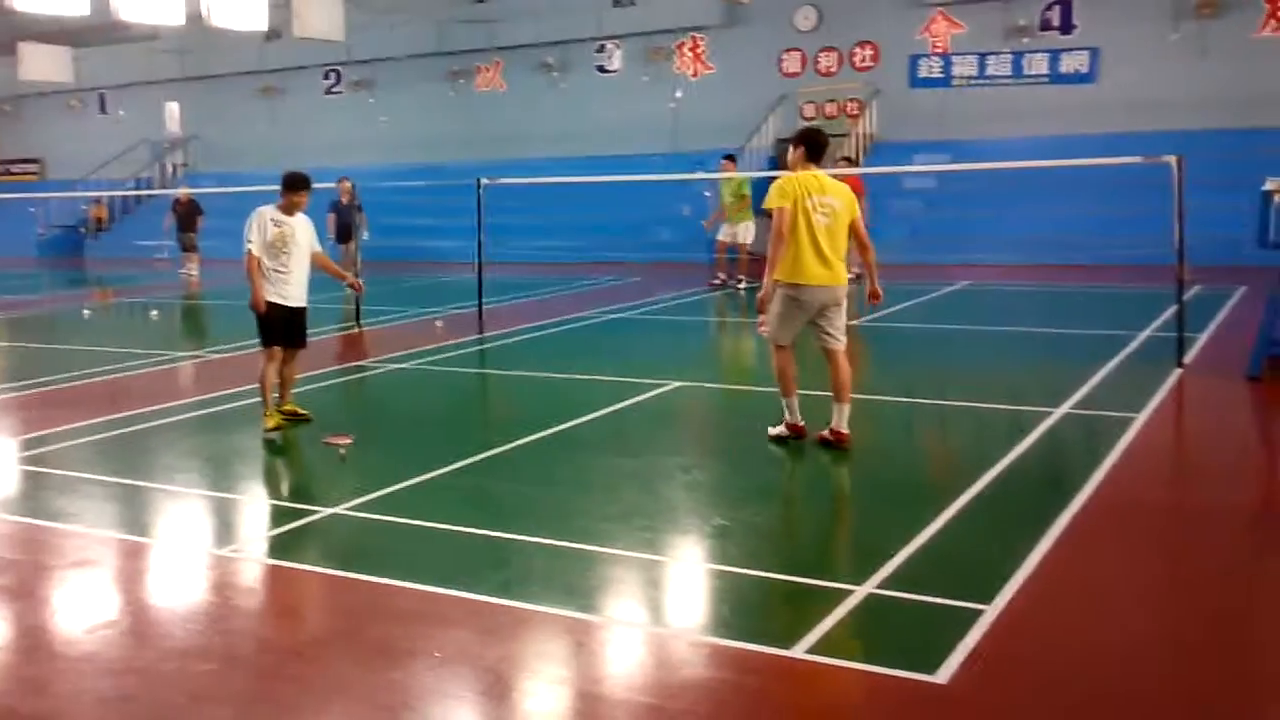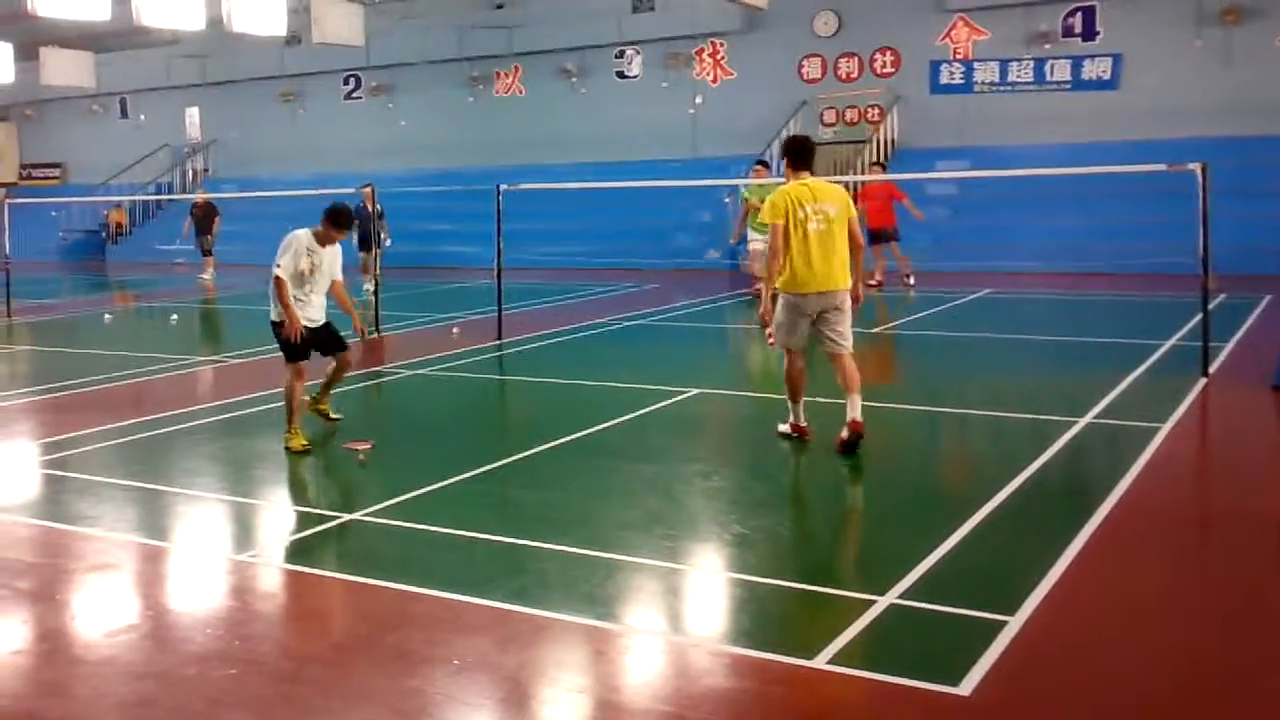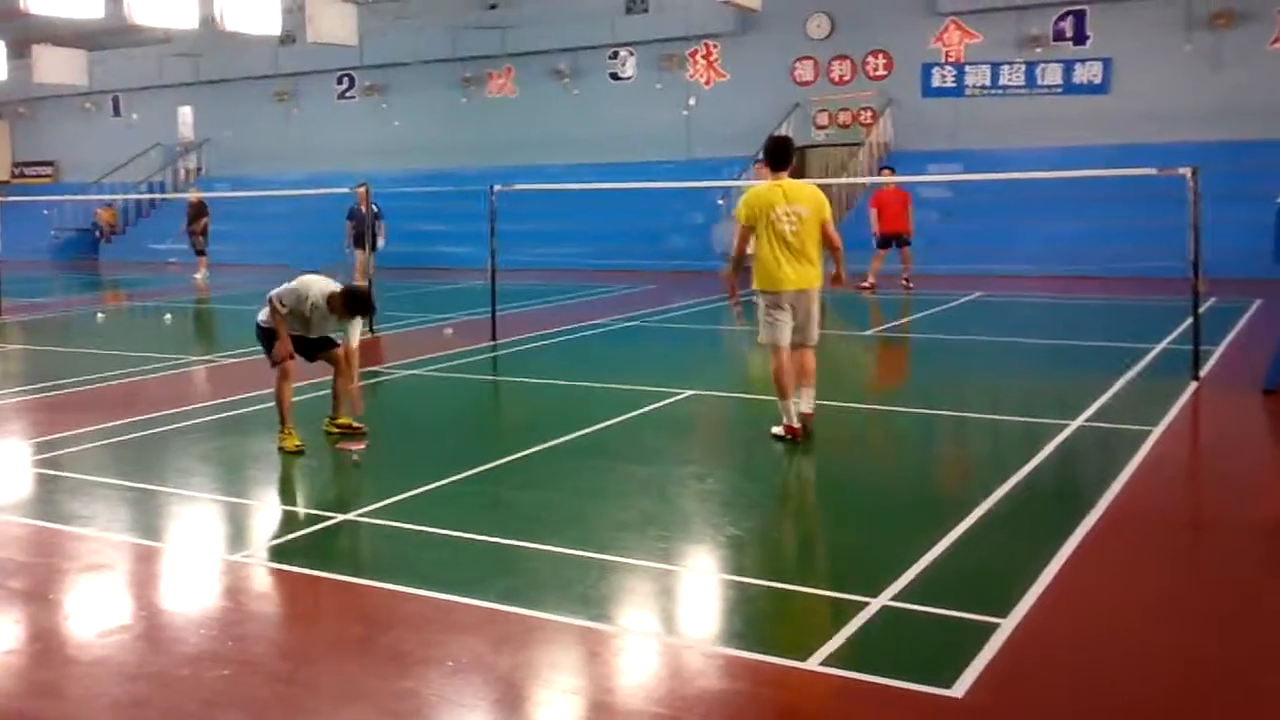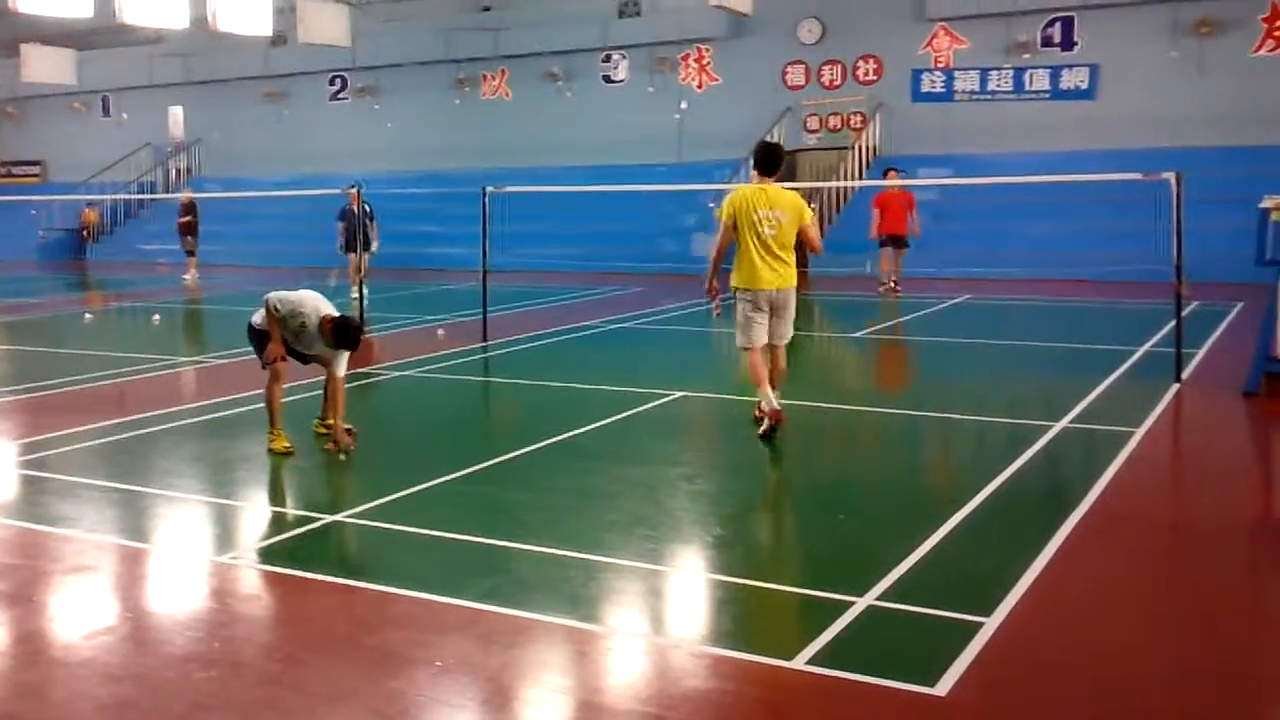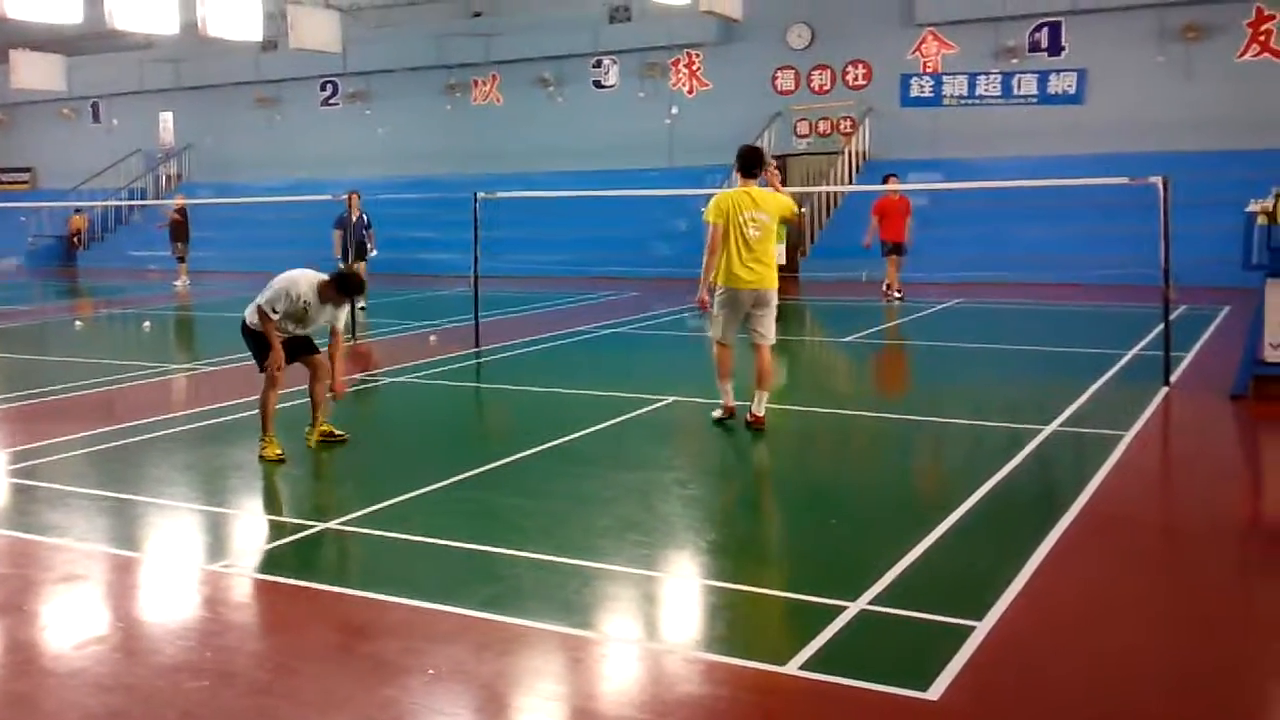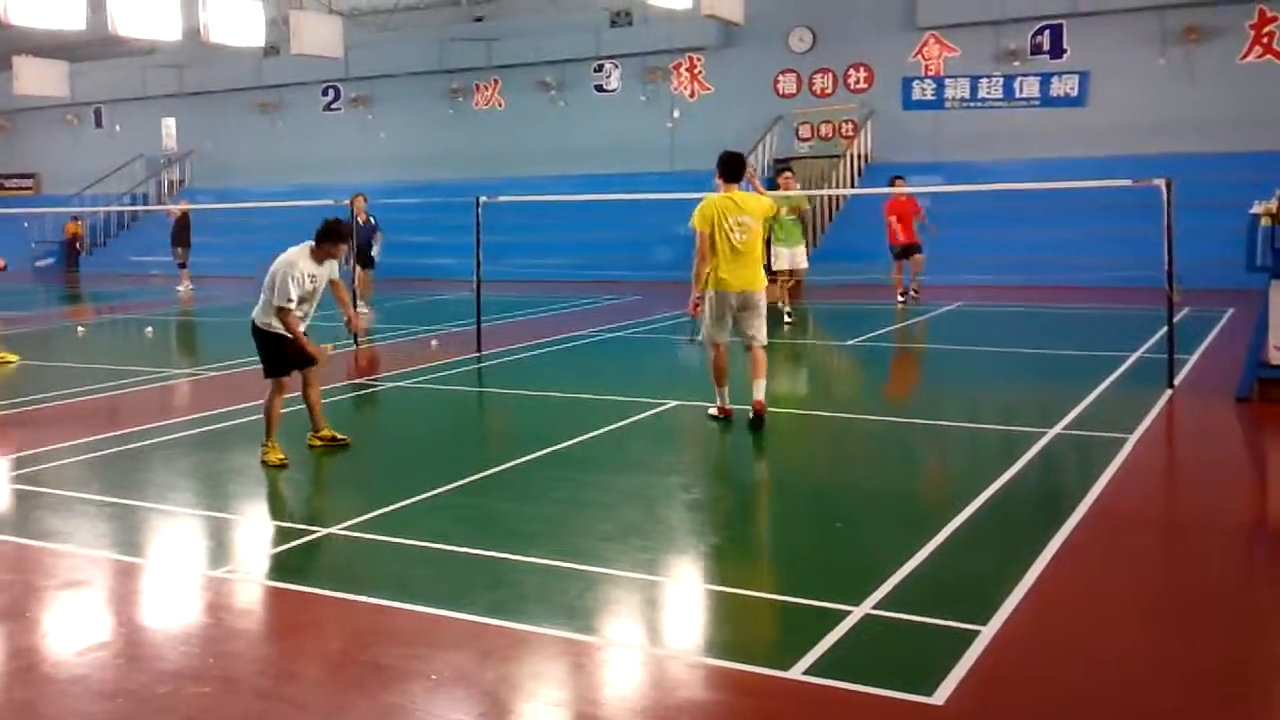
dt=0.3s
person 1, frame 1
left shoulder: (786, 185)
right shoulder: (843, 190)
left elbow: (780, 234)
right elbow: (864, 243)
left wrist: (767, 282)
right wrist: (873, 282)
left hip: (795, 282)
right hip: (834, 284)
left knee: (781, 348)
right knee: (836, 353)
left ankle: (793, 421)
right ankle: (840, 428)
person 1, frame 2
left shoulder: (779, 198)
right shoulder: (839, 193)
left elbow: (776, 252)
right elbow: (858, 244)
left wrist: (766, 298)
right wrist: (857, 283)
left hip: (797, 289)
right hip: (837, 288)
left knee: (794, 354)
right knee: (842, 355)
left ankle: (797, 423)
right ankle: (854, 418)
person 1, frame 3
left shoulder: (753, 198)
right shoulder: (814, 194)
left elbow: (740, 248)
right elbow: (835, 244)
left wrist: (732, 278)
right wrist: (839, 269)
left hip: (772, 286)
right hip: (808, 284)
left knee: (780, 352)
right knee: (805, 347)
left ankle: (791, 423)
right ankle: (805, 409)
person 1, frame 4
left shoulder: (737, 198)
right shoulder: (794, 200)
left elbow: (722, 246)
right elbow: (815, 247)
left wrist: (712, 278)
right wrist: (811, 226)
left hip: (751, 285)
right hip: (784, 285)
left knee: (753, 350)
right knee: (777, 347)
left ankle: (771, 408)
right ankle: (768, 406)
person 1, frame 5
left shoulder: (723, 200)
right shoulder: (775, 200)
left elbow: (713, 247)
right elbow: (793, 211)
left wrist: (703, 286)
right wrist: (775, 183)
left hip: (732, 284)
right hip: (765, 285)
left knee: (722, 343)
right knee: (763, 347)
left ankle: (728, 403)
right ankle: (758, 412)
person 1, frame 6
left shoulder: (707, 207)
right shoulder: (757, 203)
left elbow: (702, 254)
right elbow: (773, 205)
left wrist: (696, 291)
left hip: (720, 287)
right hip: (754, 286)
left knee: (718, 346)
right knee: (756, 346)
left ankle: (723, 406)
right ankle: (758, 400)
person 2, frame 1
left shoulder: (305, 222)
right shoulder: (263, 216)
left elbow: (317, 256)
right elbow: (252, 256)
left wrist: (346, 276)
right wrist: (256, 291)
left hip: (298, 299)
right hip: (271, 299)
left knee: (293, 353)
right knee: (273, 354)
left ankle: (284, 405)
right ankle: (269, 414)
person 2, frame 2
left shoulder: (335, 249)
right shoulder: (296, 241)
left elbow: (336, 284)
right elbow: (279, 280)
left wrist: (354, 315)
right wrist: (292, 317)
left hip: (317, 318)
right hip: (290, 320)
left knee: (344, 359)
right knee: (298, 369)
left ankle: (320, 401)
right ankle: (292, 431)
person 2, frame 3
left shoulder: (351, 314)
right shoulder: (308, 287)
left elbow: (352, 351)
right elbow: (273, 301)
left wrist: (354, 388)
right wrist: (284, 339)
right hip: (273, 325)
left knee: (341, 360)
right knee: (286, 368)
left ankle: (336, 419)
right ankle: (286, 432)
person 2, frame 4
left shoulder: (341, 338)
right shoulder: (304, 304)
left elbow: (338, 383)
right elbow: (269, 301)
left wrist: (338, 426)
right wrist: (276, 341)
right hip: (265, 328)
left knee: (333, 366)
right knee: (278, 369)
left ankle: (326, 420)
right ankle: (275, 433)
person 2, frame 5
left shoulder: (339, 299)
right shoulder: (293, 285)
left elbow: (336, 337)
right elbow: (263, 312)
left wrist: (336, 377)
right wrist: (276, 348)
left hip: (293, 329)
right hip: (259, 326)
left knee: (320, 365)
right knee: (275, 376)
left ankle: (317, 426)
right ankle: (267, 441)
person 2, frame 6
left shoulder: (330, 258)
right shoulder: (292, 265)
left elbow: (335, 283)
right elbow: (283, 313)
left wrist: (350, 313)
right wrist: (306, 345)
left hip: (297, 325)
right hip: (271, 327)
left knee: (311, 375)
right knee: (280, 383)
left ankle: (319, 432)
right ankle: (269, 445)
